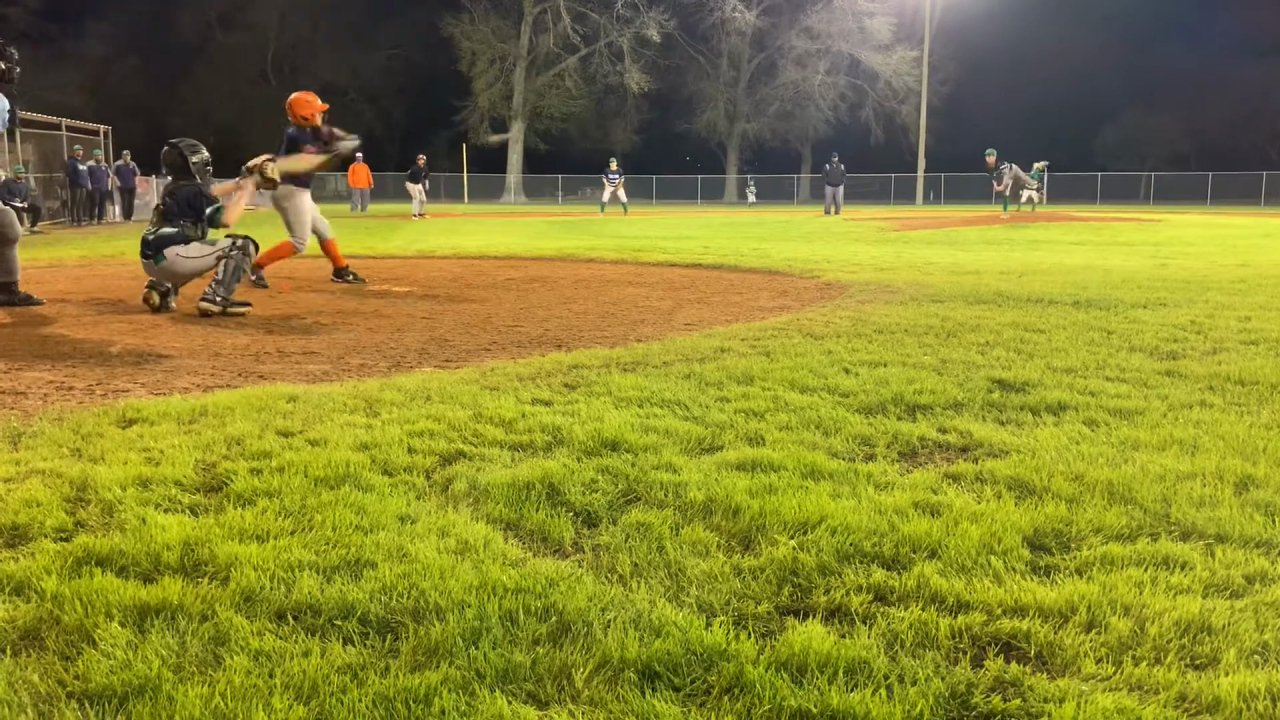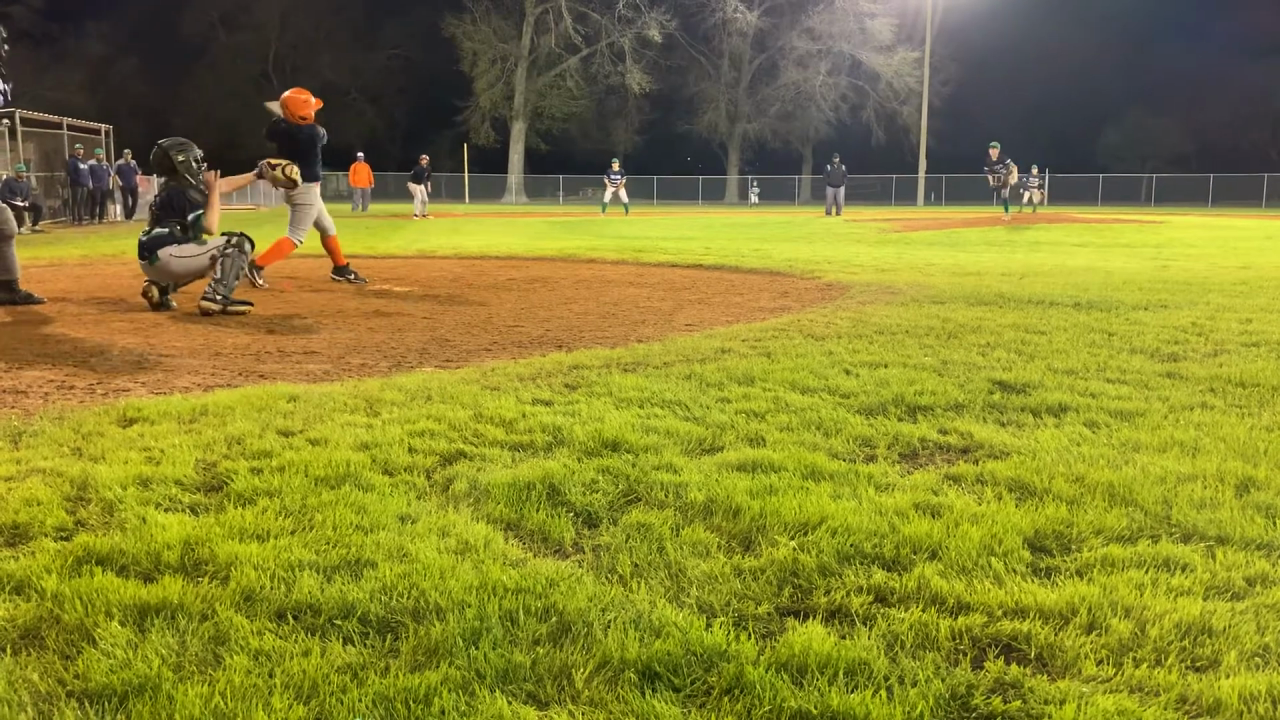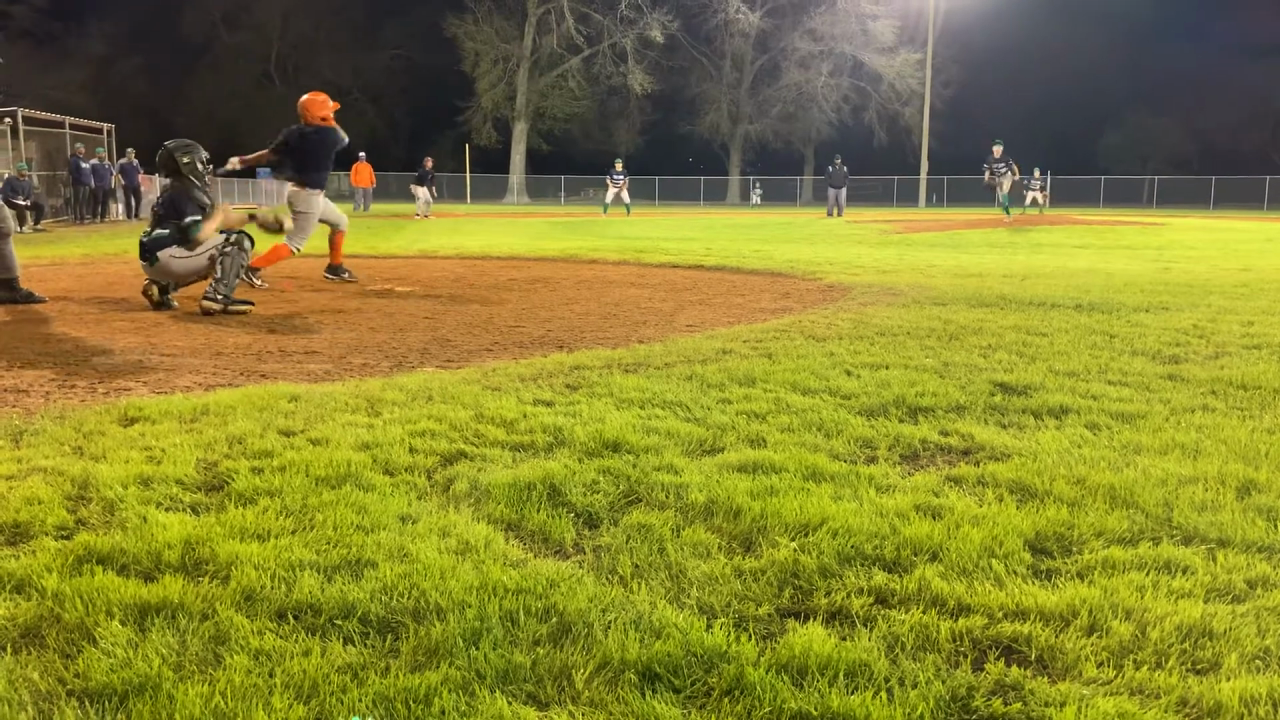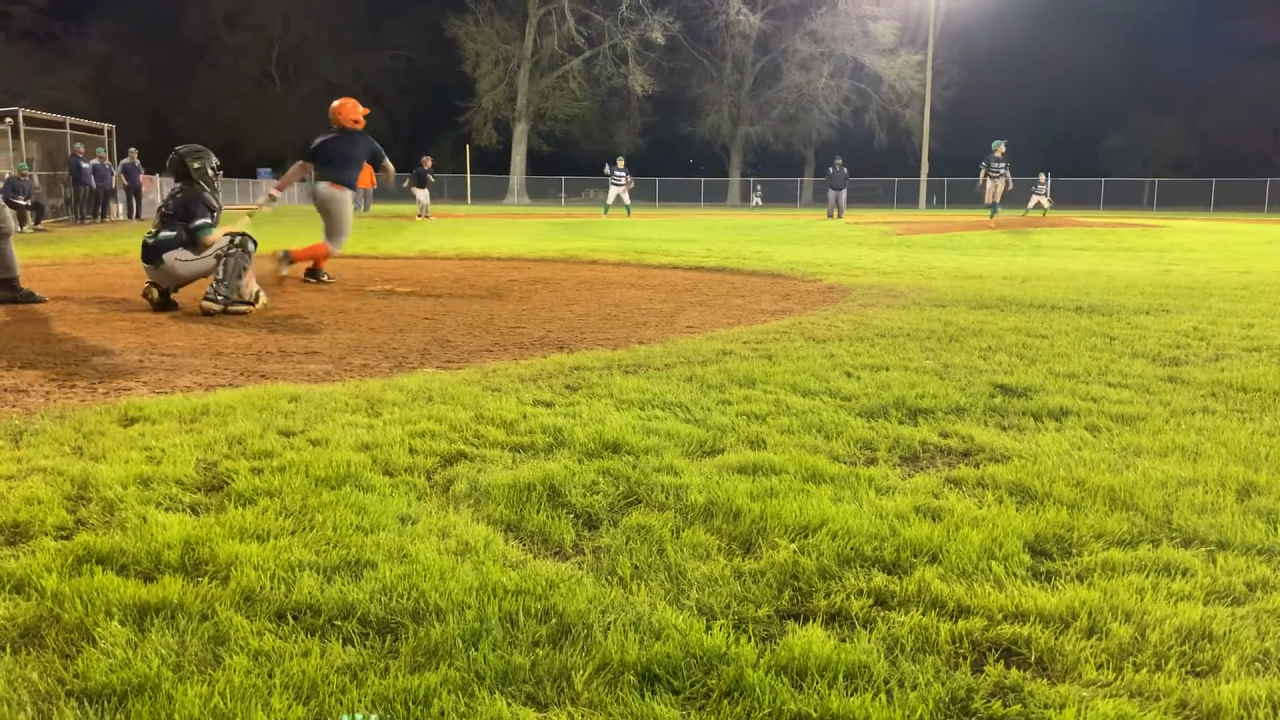
dt=0.2s
person 1, frame 1
left shoulder: (313, 130)
right shoulder: (296, 135)
left elbow: (330, 133)
left wrist: (342, 139)
left hip: (299, 192)
right hip: (290, 192)
left knee: (324, 231)
right knee: (299, 243)
left ankle: (341, 271)
right ankle: (257, 267)
person 1, frame 2
left shoulder: (277, 126)
right shoulder: (313, 132)
right elbow: (321, 137)
left hip: (292, 186)
right hip: (307, 189)
left knee: (327, 228)
right knee: (295, 237)
left ankle: (341, 269)
right ankle: (257, 267)
person 1, frame 3
left shoulder: (293, 133)
right shoulder: (331, 136)
left elbow: (269, 156)
right elbow: (344, 140)
left wrist: (241, 161)
right wrist: (331, 123)
left hip: (300, 190)
right hip: (309, 195)
left knee: (340, 222)
right knee: (294, 243)
left ankle: (335, 268)
right ankle: (253, 269)
person 1, frame 4
left shoulder: (323, 141)
right shoulder: (365, 141)
left elbow: (302, 168)
right elbow: (387, 166)
left wrist: (276, 190)
right wrist: (391, 177)
left hip: (320, 189)
right hip: (340, 194)
left knee: (332, 234)
right knee: (333, 246)
left ankle: (315, 271)
right ankle: (290, 257)
person 2, frame 1
left shoulder: (175, 188)
right shoulder: (193, 190)
left elbow: (210, 194)
right elbow: (225, 220)
left wrist: (241, 181)
right wrist: (244, 193)
left hip: (153, 259)
right hip: (168, 258)
right knee: (243, 246)
left ankle: (161, 289)
right ankle: (216, 298)
person 2, frame 2
left shoulder: (176, 185)
right shoulder: (181, 192)
left elbow: (219, 186)
right elbow: (211, 227)
left wrist: (255, 175)
right wrist: (213, 192)
left hip: (154, 260)
right hip: (165, 258)
left knee: (208, 261)
right knee: (239, 244)
left ankle: (161, 286)
right ankle: (217, 297)
person 2, frame 3
left shoulder: (187, 188)
right shoulder: (185, 193)
left elbow: (218, 216)
right elbow: (199, 235)
left wrist: (248, 218)
right wrist: (218, 217)
left hip: (156, 260)
right hip: (165, 258)
left knee: (213, 262)
right knee: (239, 241)
left ankle: (161, 286)
right ankle: (218, 297)
person 2, frame 4
left shoulder: (183, 193)
right shoulder: (196, 196)
right elbow: (206, 238)
right wrist: (231, 230)
left hip: (157, 262)
right hip: (169, 262)
right knee: (243, 243)
left ankle: (160, 288)
right ankle: (219, 298)
